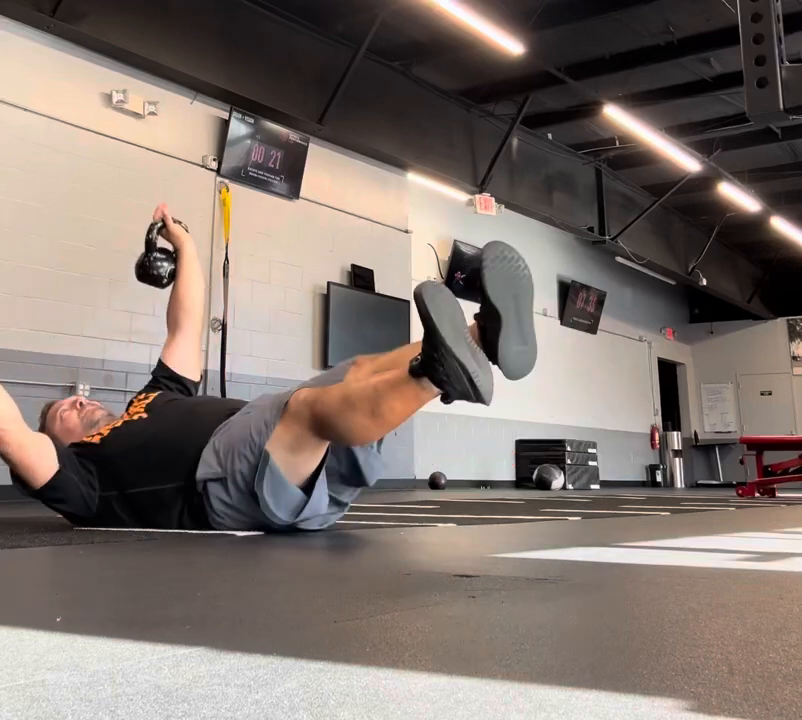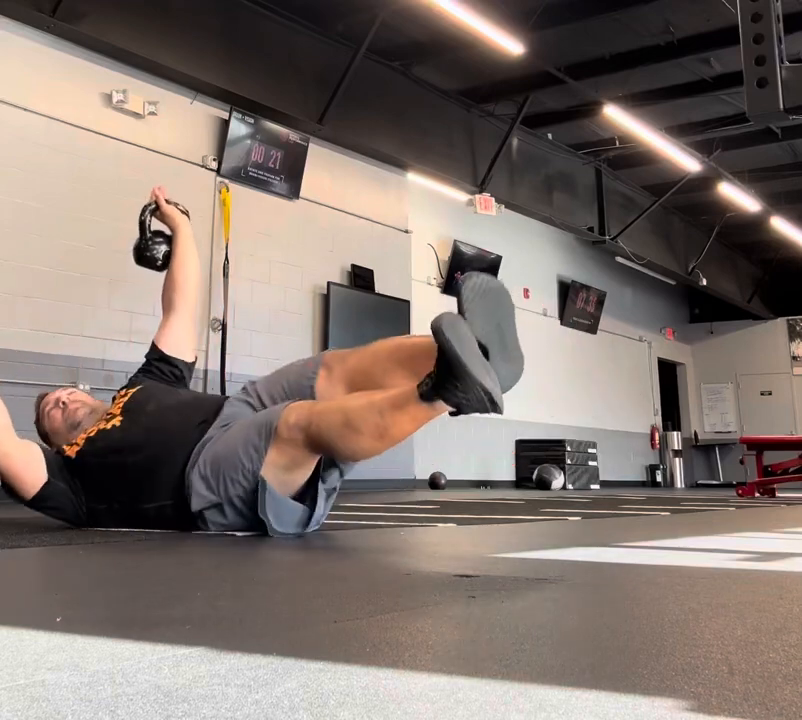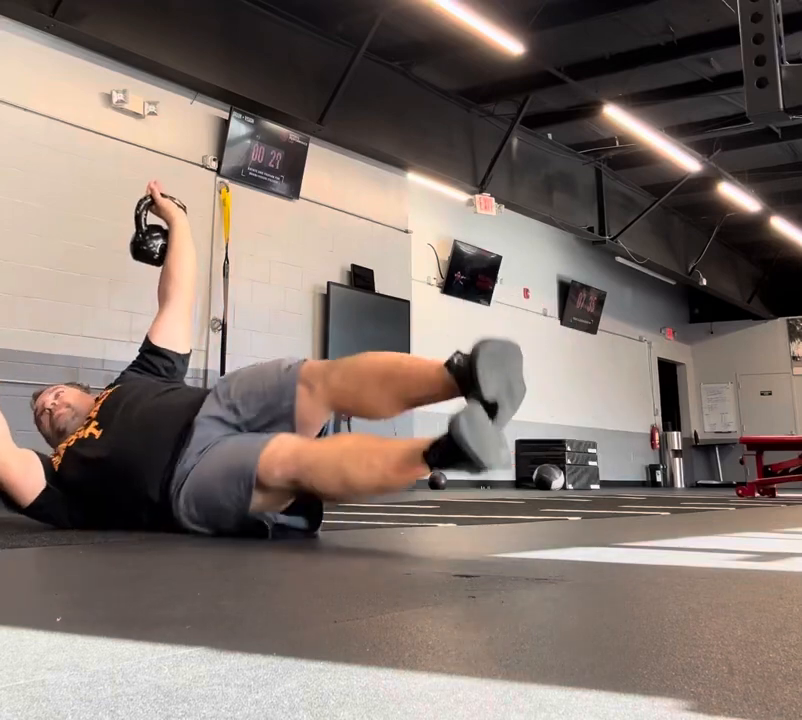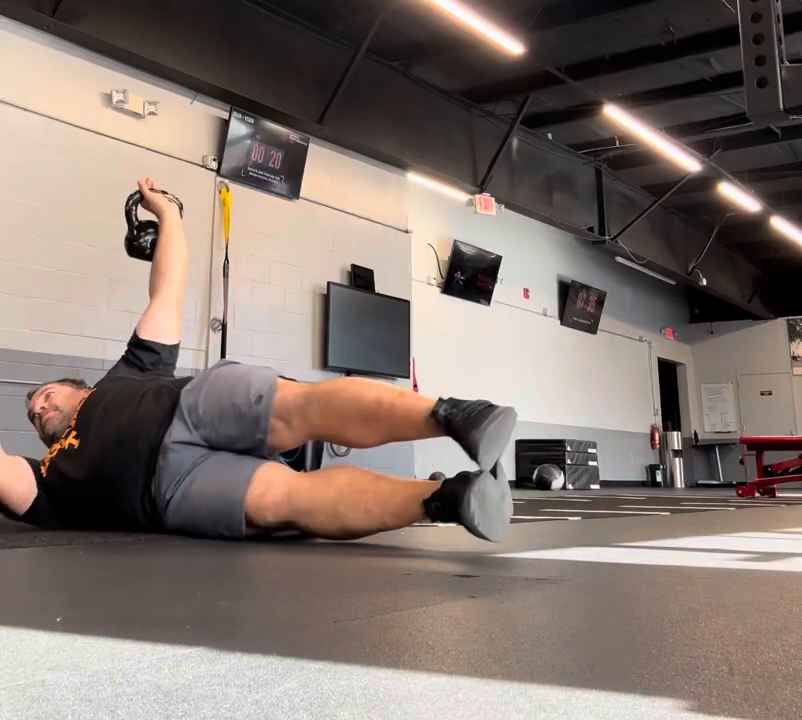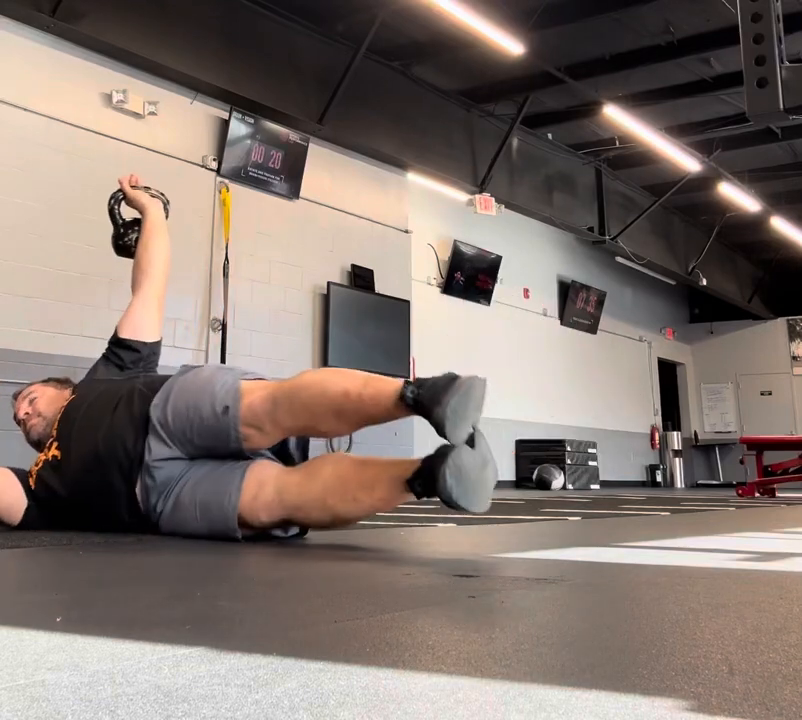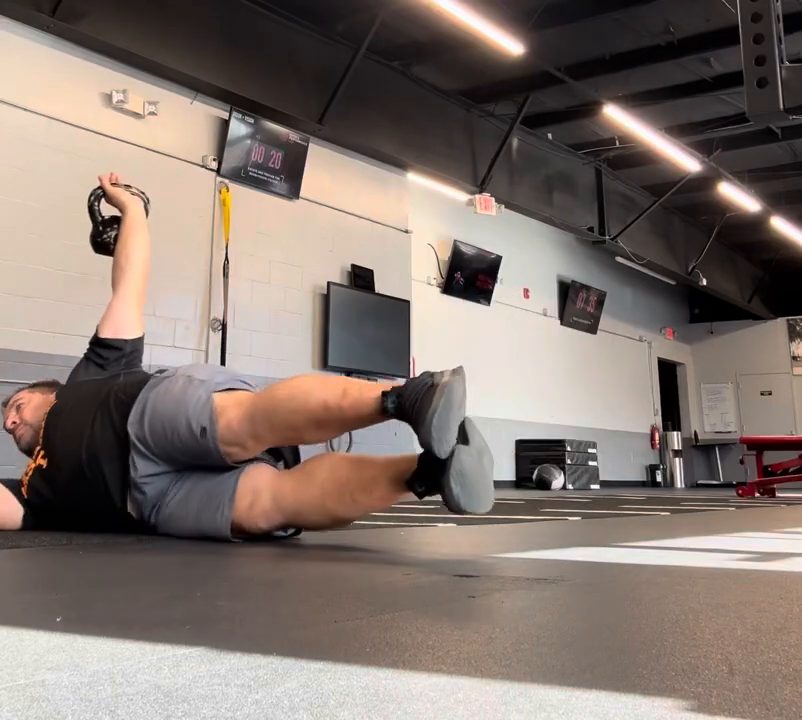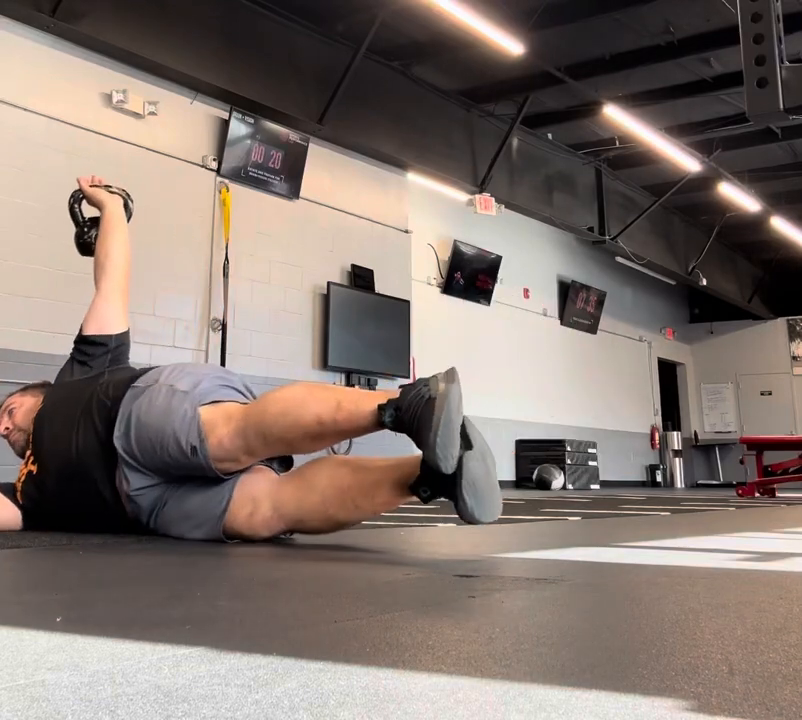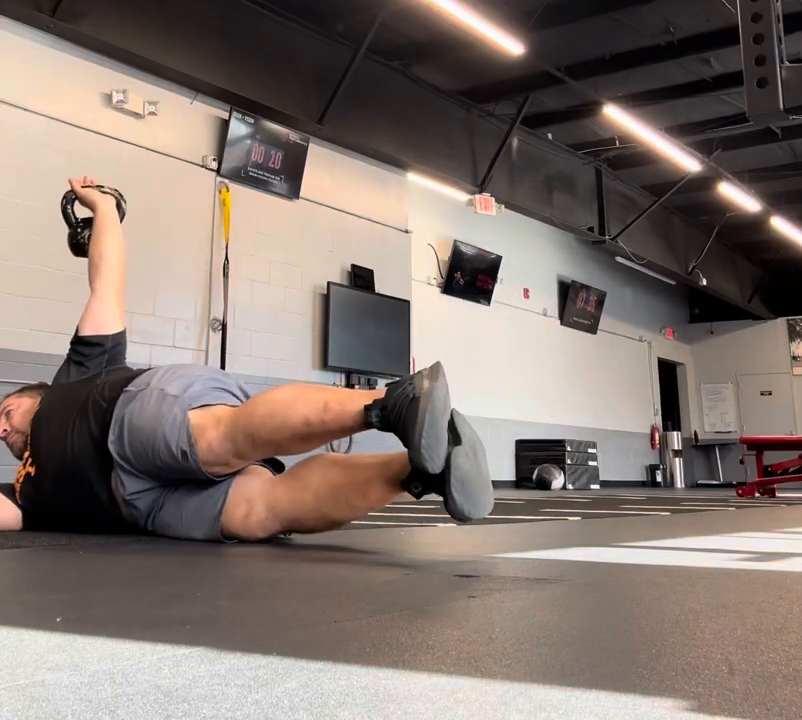
dt=0.2s
person 1, frame 1
left shoulder: (157, 397)
right shoulder: (78, 469)
left elbow: (186, 330)
left wrist: (184, 245)
right hip: (223, 470)
left knee: (374, 371)
right knee: (313, 403)
left ankle: (487, 339)
right ankle: (439, 374)
person 1, frame 2
left shoulder: (146, 386)
right shoulder: (70, 473)
left elbow: (180, 312)
left wrist: (181, 228)
right hip: (209, 474)
left knee: (345, 366)
right knee: (309, 419)
left ankle: (467, 348)
right ankle: (445, 393)
person 1, frame 3
left shoulder: (137, 381)
right shoulder: (62, 476)
left elbow: (177, 301)
left wrist: (176, 221)
right hip: (191, 475)
left knee: (328, 378)
right knee: (289, 463)
left ankle: (465, 378)
right ankle: (445, 452)
person 1, frame 4
left shoulder: (126, 376)
right shoulder: (53, 480)
left elbow: (166, 297)
left wrist: (168, 216)
right hip: (179, 482)
left knee: (302, 405)
right knee: (282, 497)
left ankle: (452, 416)
right ankle: (447, 498)
person 1, frame 5
left shoulder: (109, 375)
right shoulder: (45, 486)
left elbow: (148, 290)
left wrist: (152, 212)
right hip: (168, 488)
left knee: (266, 406)
right knee: (275, 495)
left ankle: (422, 395)
right ankle: (428, 475)
person 1, frame 6
left shoulder: (95, 373)
left elbow: (129, 289)
left wrist: (131, 209)
right hip: (160, 489)
left knee: (245, 421)
right knee: (268, 500)
left ankle: (408, 398)
right ankle: (428, 469)
person 1, frame 7
left shoulder: (81, 374)
left elbow: (110, 286)
left wrist: (110, 208)
right hip: (155, 494)
left knee: (236, 435)
right knee: (268, 508)
left ankle: (407, 405)
right ankle: (432, 474)
person 1, frame 8
left shoulder: (80, 375)
left elbow: (106, 286)
left wrist: (103, 208)
right hip: (154, 497)
left knee: (223, 441)
right knee: (261, 510)
right ankle: (426, 469)
